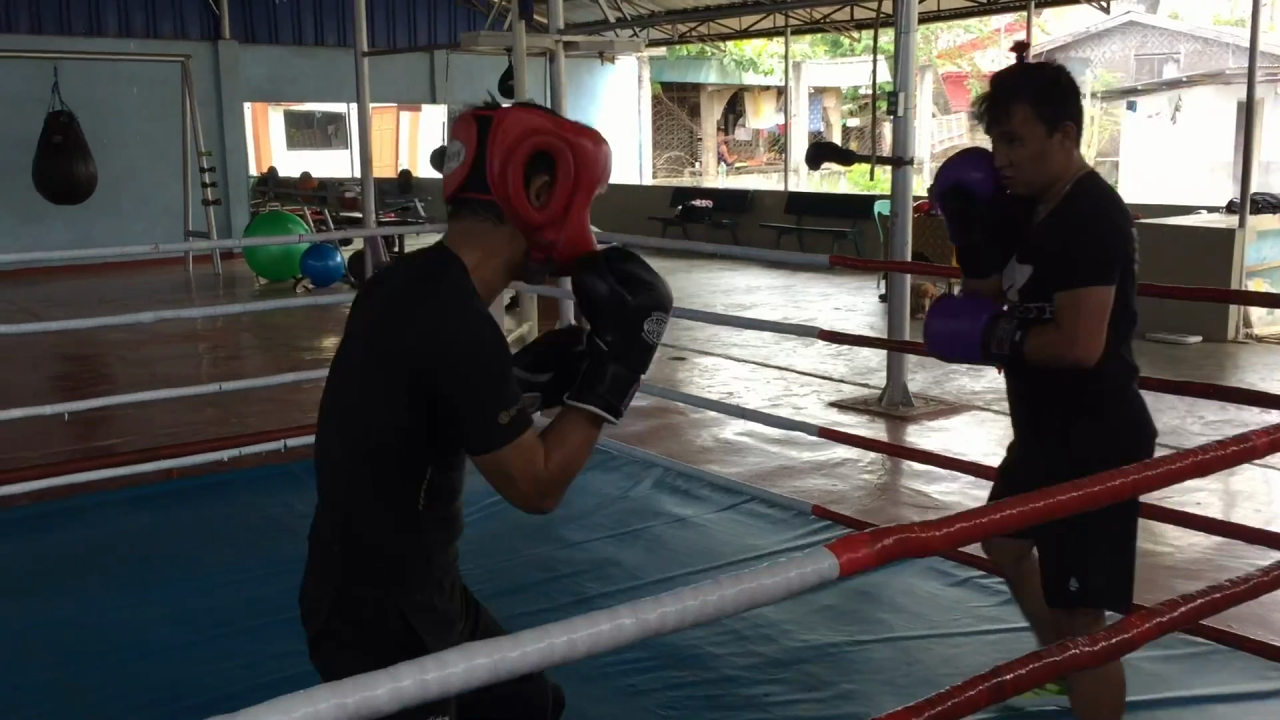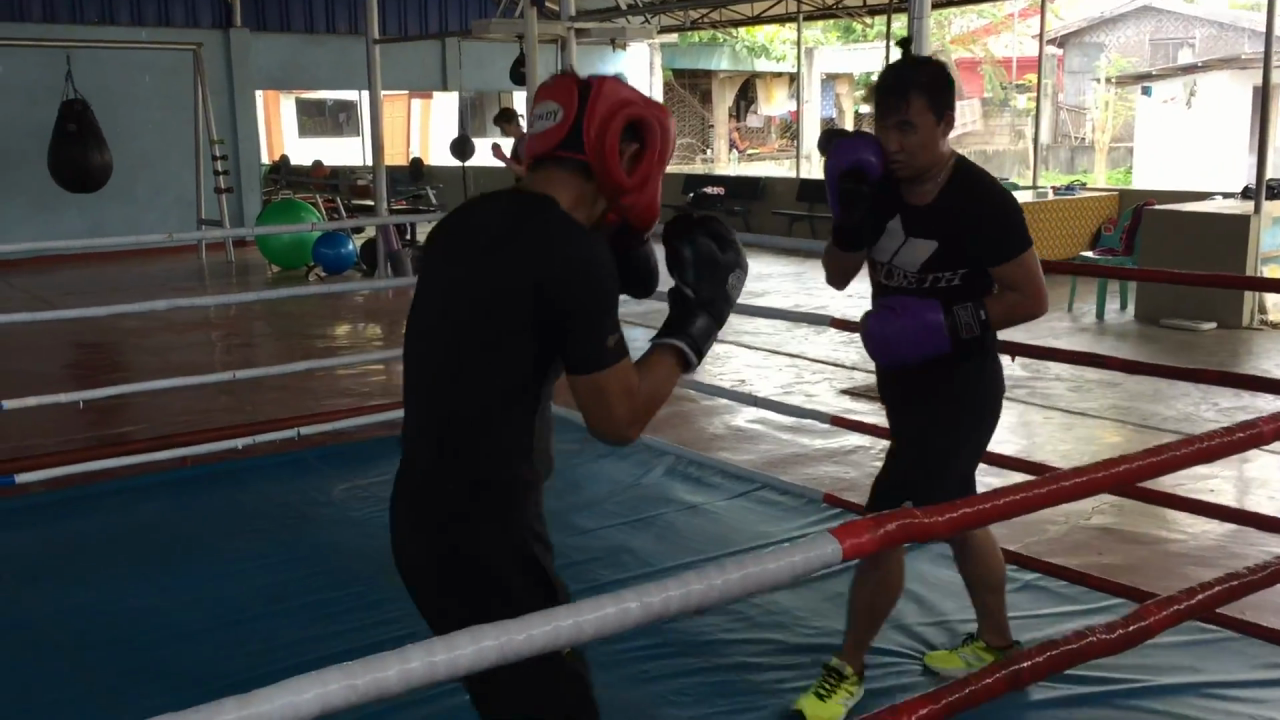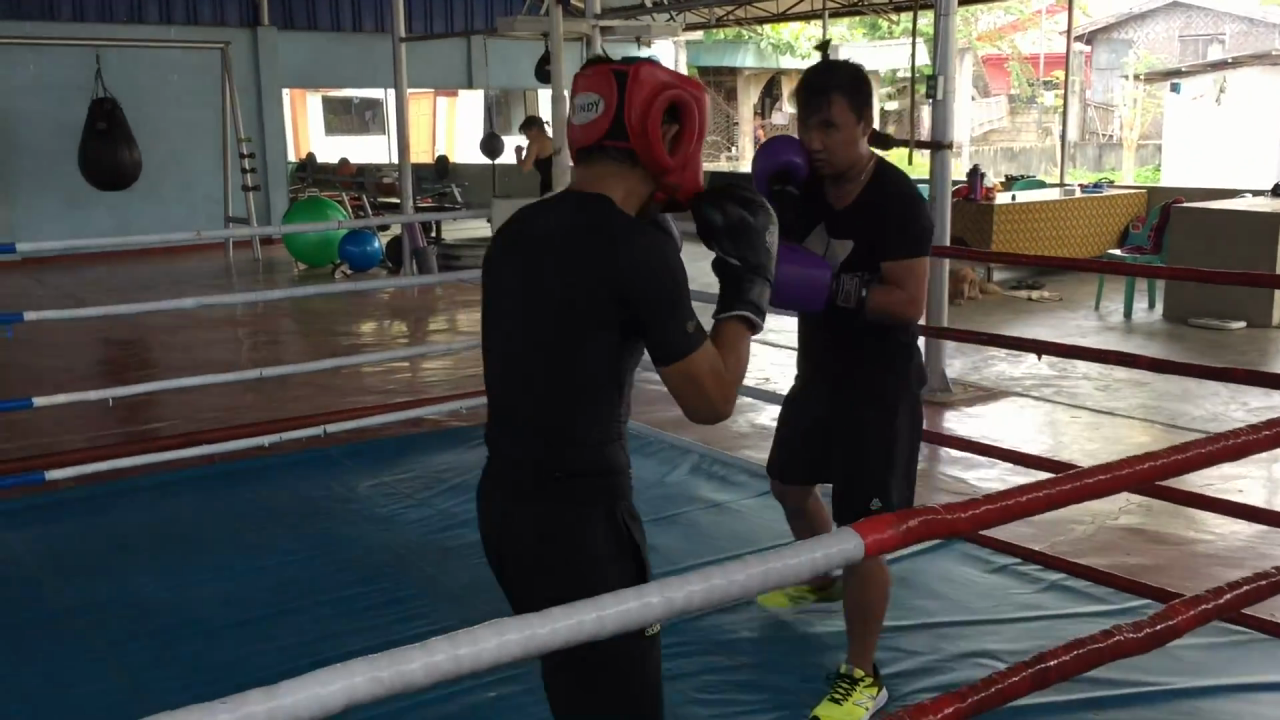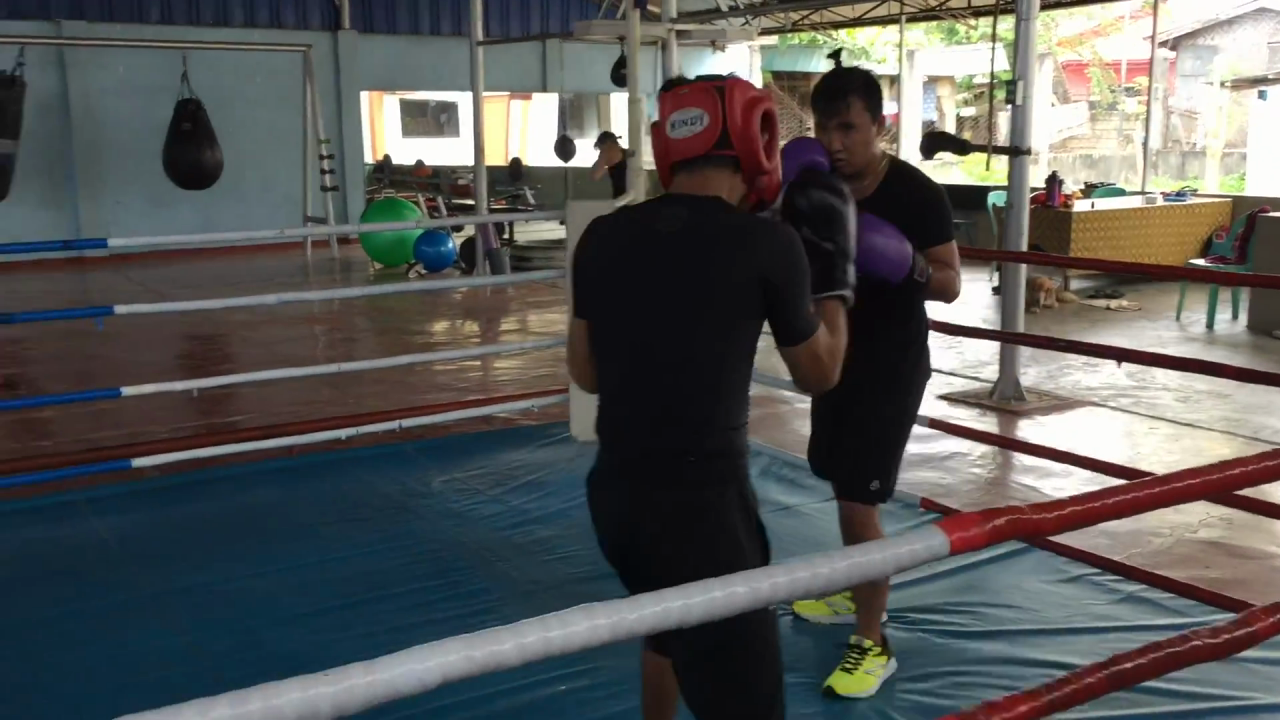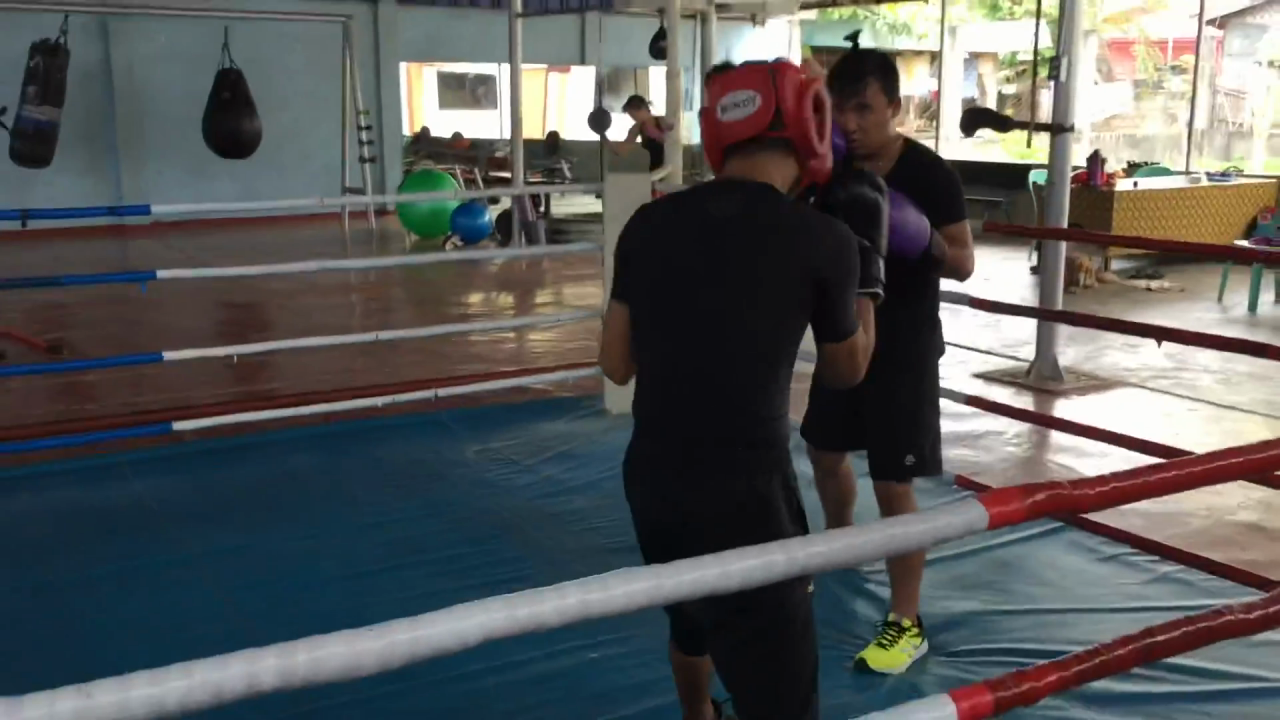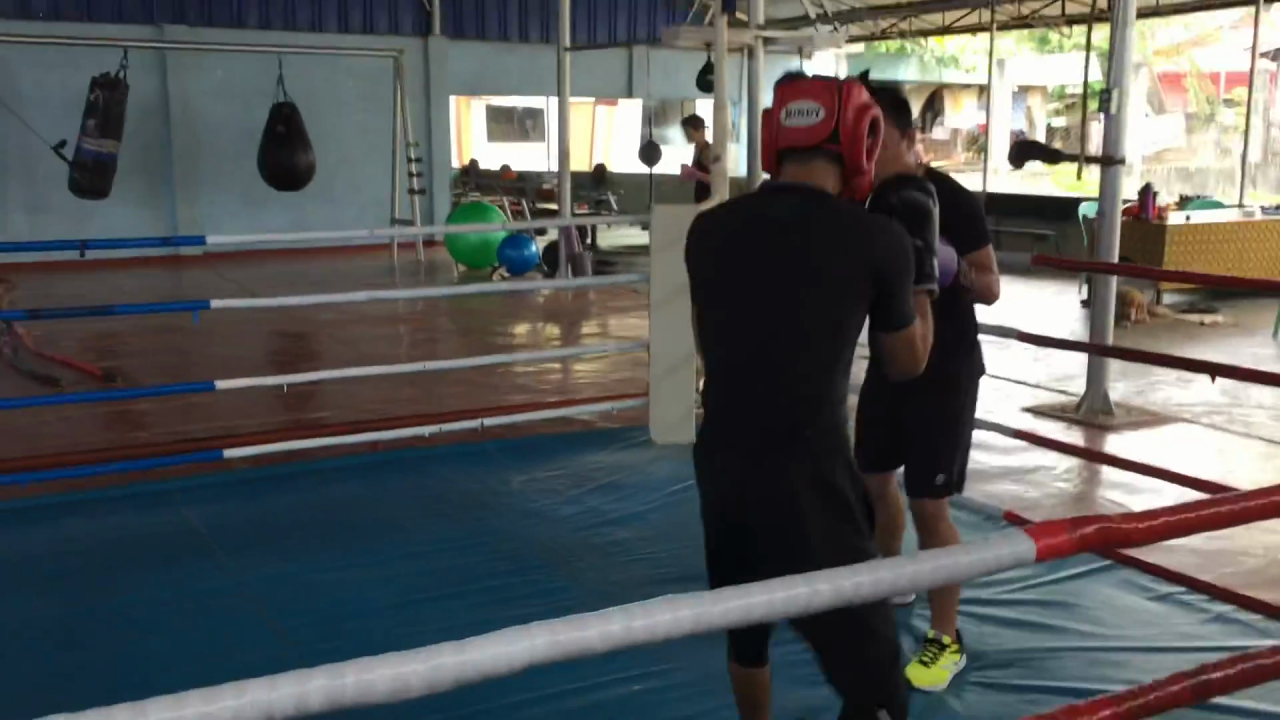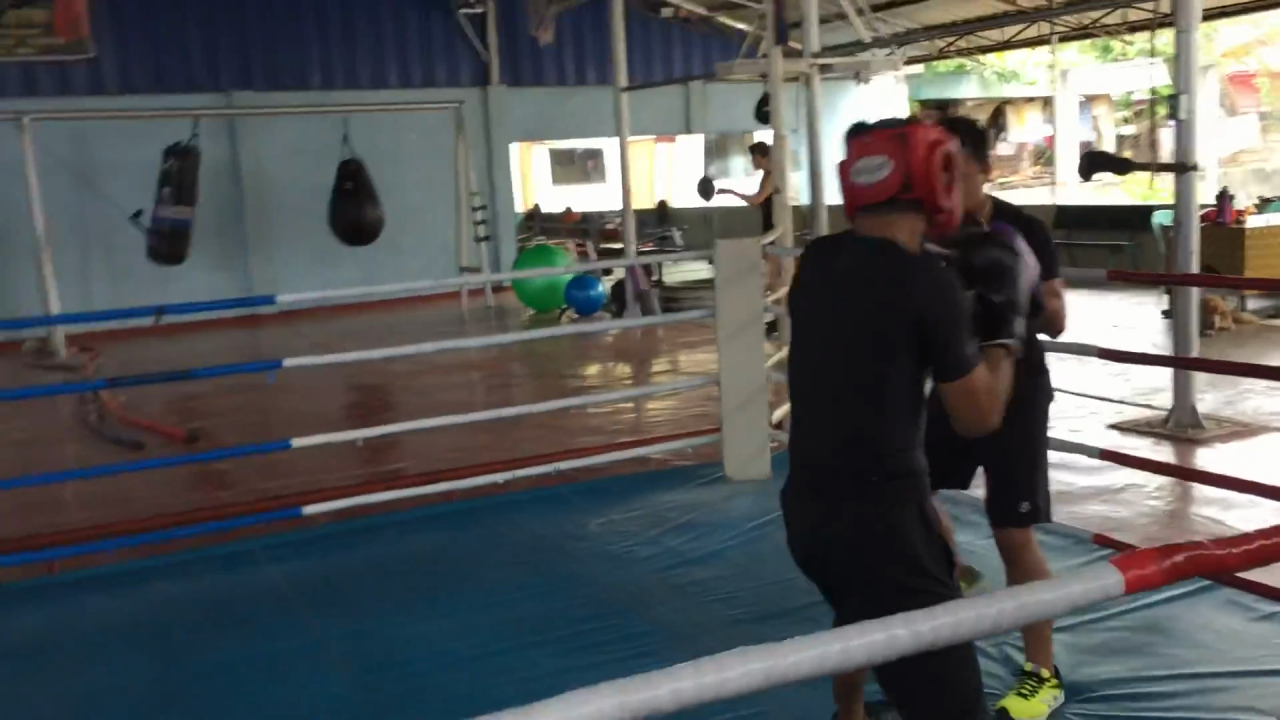
dt=0.5s
person 1, frame 1
left shoulder: (1091, 219)
right shoulder: (1024, 203)
left elbow: (1080, 344)
right elbow: (986, 299)
left wrist: (993, 339)
right wrist: (972, 235)
left hip: (1096, 440)
right hip: (1048, 429)
left knee: (1079, 610)
right knee: (1006, 540)
person 1, frame 2
left shoulder: (983, 201)
right shoulder: (879, 186)
left elbow: (1030, 297)
right elbow: (838, 275)
left wrist: (953, 323)
right wrist: (849, 219)
left hip: (959, 389)
right hip: (908, 382)
right ankle: (998, 641)
person 1, frame 3
left shoulder: (897, 200)
right shoulder: (801, 184)
left elbow: (909, 302)
right elbow: (771, 273)
left wrist: (833, 288)
right wrist: (772, 217)
left hip: (881, 380)
right hip: (818, 367)
left knee: (858, 527)
right knee: (790, 484)
right ankle: (818, 582)
person 1, frame 4
left shoulder: (916, 194)
left elbow: (950, 282)
left wrist: (908, 266)
left hip: (891, 366)
left knee: (860, 505)
right knee: (843, 490)
left ankle: (872, 644)
right ankle: (858, 593)
person 1, frame 5
left shoulder: (929, 174)
right shoulder: (832, 167)
left elbow: (963, 264)
left wrist: (925, 243)
left hip: (905, 343)
left knee: (893, 486)
right knee: (825, 453)
left ankle: (906, 624)
person 1, frame 6
left shoulder: (952, 201)
right shoulder: (867, 199)
left elbow: (990, 286)
left wrist: (950, 270)
left hip: (946, 364)
left knee: (929, 502)
right knee: (875, 476)
left ankle: (946, 640)
person 1, frame 7
left shoulder: (1021, 231)
left elbow: (1055, 322)
left wrist: (1026, 290)
left hip: (1013, 394)
right hip: (949, 389)
left knee: (1013, 535)
right ankle: (954, 578)
person 2, frame 1
left shoulder: (416, 282)
right shoulder: (455, 323)
right elbow: (538, 488)
left wrist: (525, 379)
right wrist: (618, 362)
left hip: (413, 587)
right hip: (380, 608)
person 2, frame 2
left shoulder: (466, 225)
right shoulder: (572, 248)
right elbow: (618, 418)
right wrist: (697, 316)
left hip: (431, 512)
right hip: (484, 531)
person 2, frame 3
left shoulder: (516, 233)
right shoulder: (637, 250)
right elbow: (708, 401)
right wrist: (747, 283)
left hip: (508, 503)
right hip: (578, 517)
left knee: (575, 659)
person 2, frame 4
left shoulder: (602, 238)
right shoulder: (769, 245)
right elbow: (820, 373)
right wrist: (835, 258)
left hip: (615, 491)
right hip: (703, 500)
left knee: (672, 620)
person 2, frame 5
left shoulder: (649, 224)
right shoulder: (819, 239)
left elbow: (615, 364)
right elbow: (848, 369)
right wrist: (866, 256)
left hip: (651, 477)
right hip: (743, 491)
left knee: (696, 613)
person 2, frame 6
left shoulder: (709, 229)
right shoulder: (876, 239)
right elbow: (907, 363)
right wrist: (920, 256)
left hip: (720, 468)
right hip: (808, 479)
left knee: (748, 622)
person 2, frame 7
left shoulder: (814, 263)
right shoulder: (927, 285)
right elbow: (977, 417)
right wrist: (1006, 313)
left hip: (807, 511)
right hip: (883, 520)
left knee: (857, 606)
